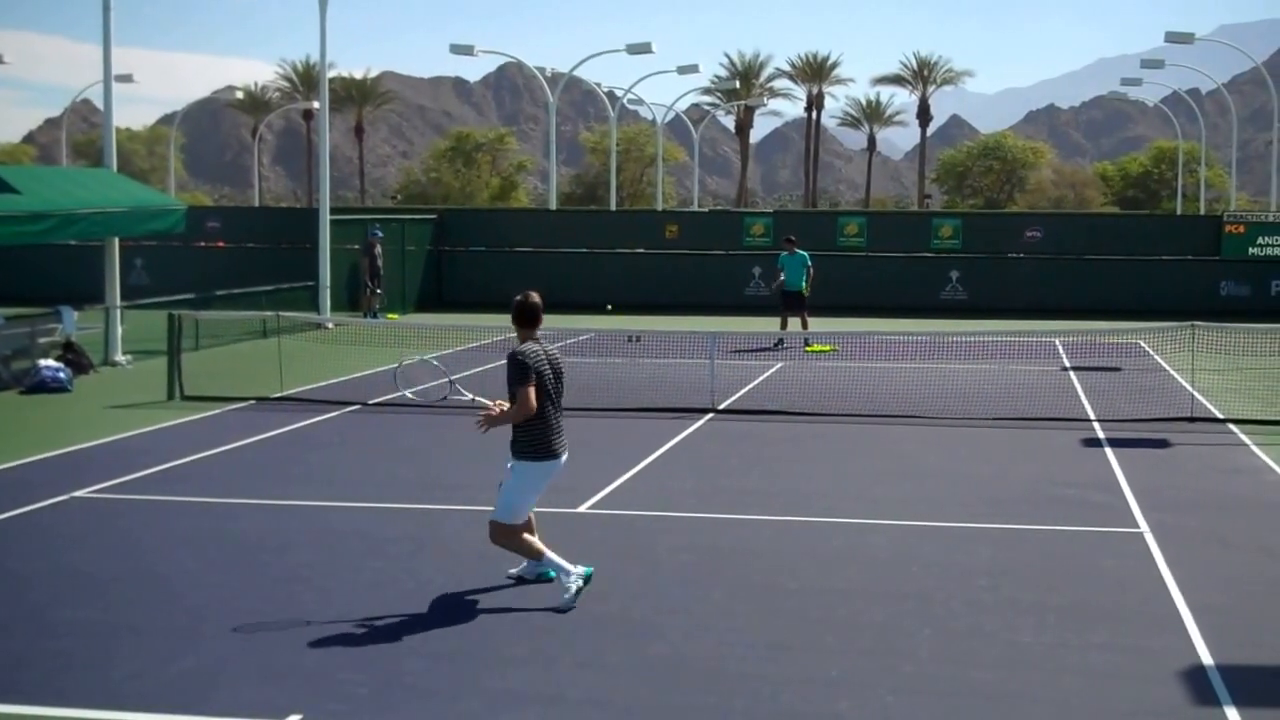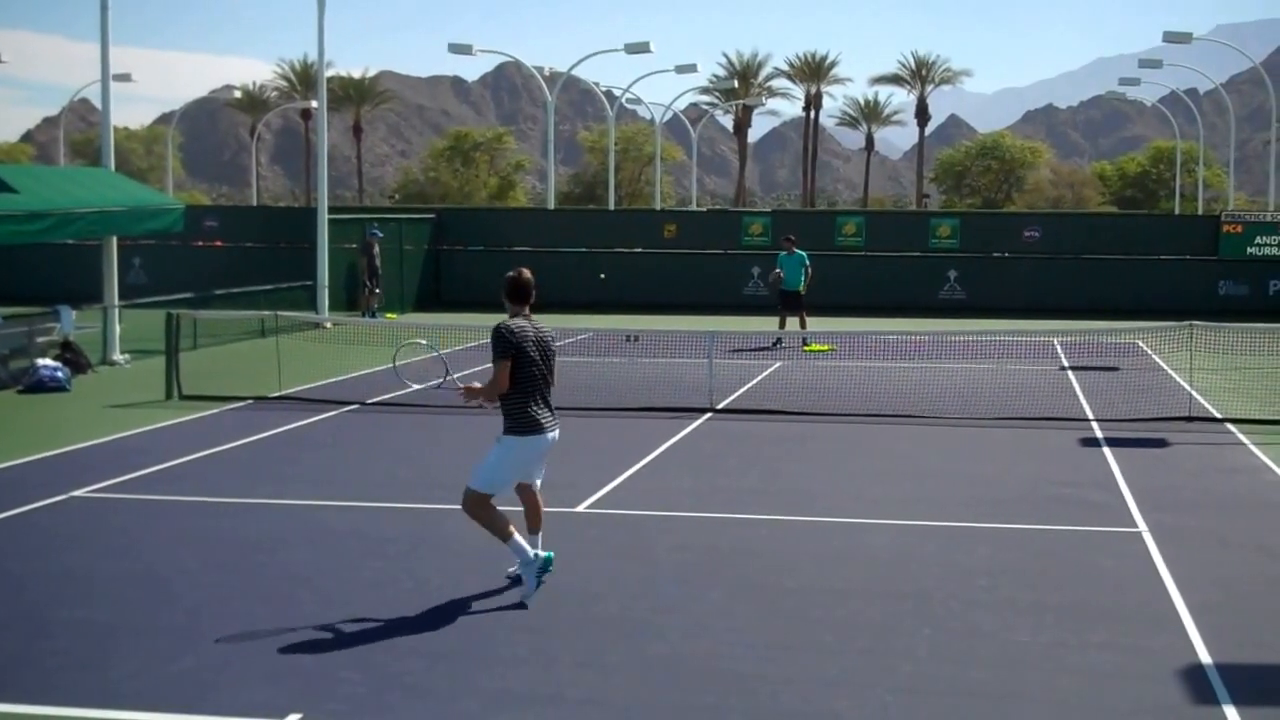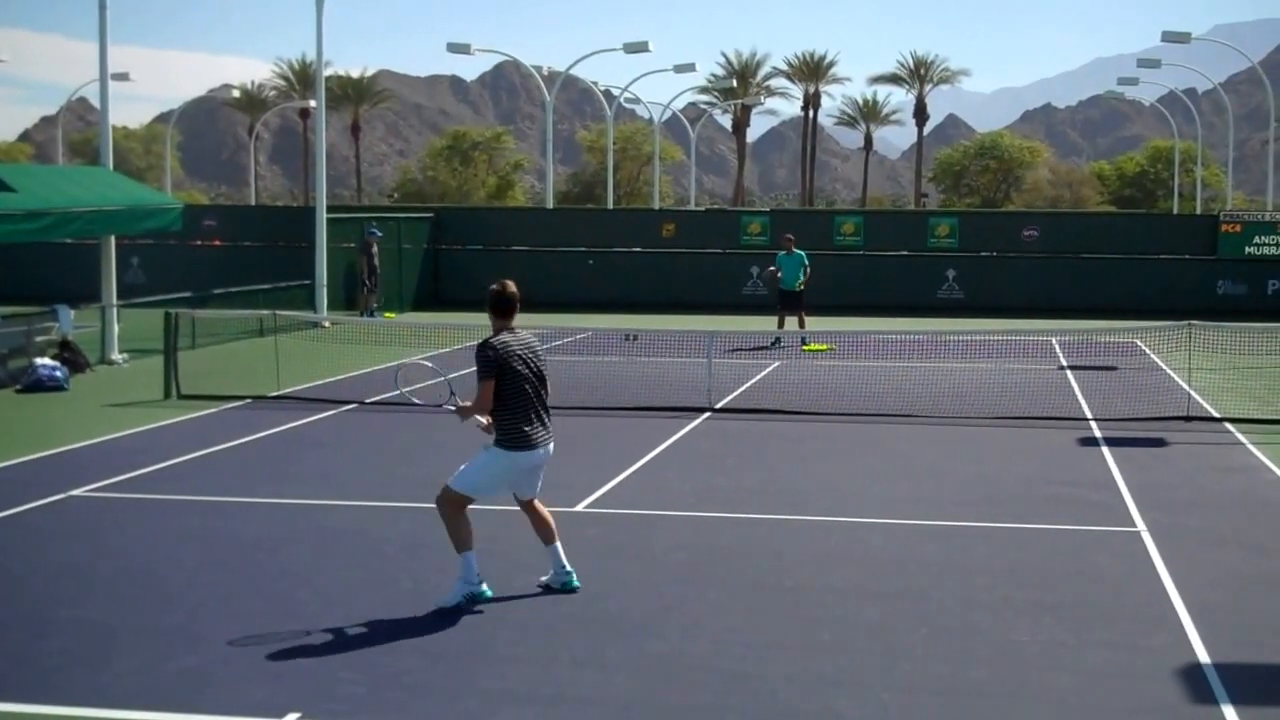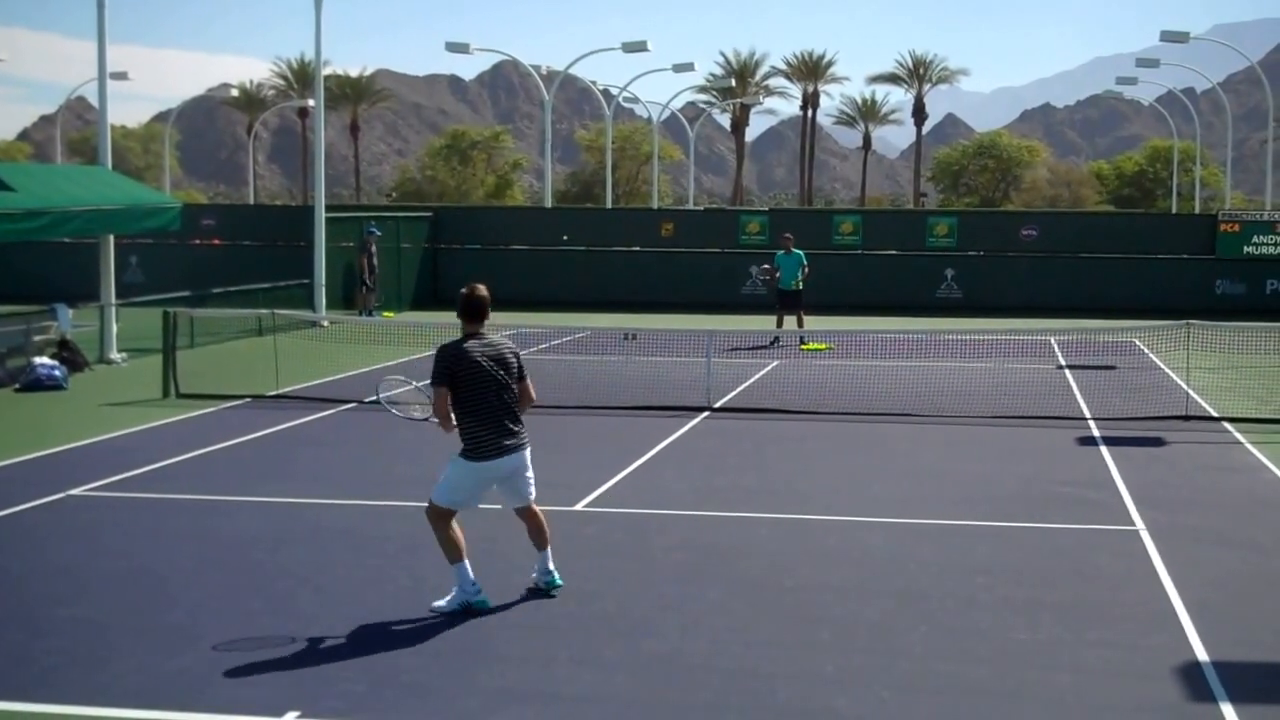
dt=0.2s
person 1, frame 1
left shoulder: (519, 355)
right shoulder: (551, 354)
left elbow: (528, 408)
left wrist: (497, 418)
right wrist: (508, 410)
left hip: (534, 457)
right hip: (553, 450)
left knee: (501, 532)
right knee: (509, 493)
left ankle: (570, 573)
right ankle: (537, 564)
person 1, frame 2
left shoulder: (504, 330)
right shoulder: (544, 332)
left elbow: (500, 384)
left wrist: (478, 392)
right wrist: (488, 392)
left hip: (522, 433)
right hip: (547, 427)
left knee: (474, 501)
right knee: (526, 489)
left ankle: (532, 559)
right ankle: (533, 555)
person 1, frame 3
left shoulder: (489, 347)
right shoulder: (531, 342)
left elbow: (485, 403)
left wrist: (468, 410)
left hip: (512, 447)
right hip: (542, 442)
left knee: (449, 501)
right knee: (528, 501)
left ankle: (471, 583)
right ankle: (562, 572)
person 1, frame 4
left shoulder: (449, 353)
right shoulder: (508, 348)
left elbow: (441, 410)
right elbow: (528, 399)
left wrist: (448, 423)
left hip: (479, 456)
right hip: (518, 448)
left knee: (439, 514)
right knee: (526, 507)
left ankle: (468, 590)
right ankle: (547, 573)
